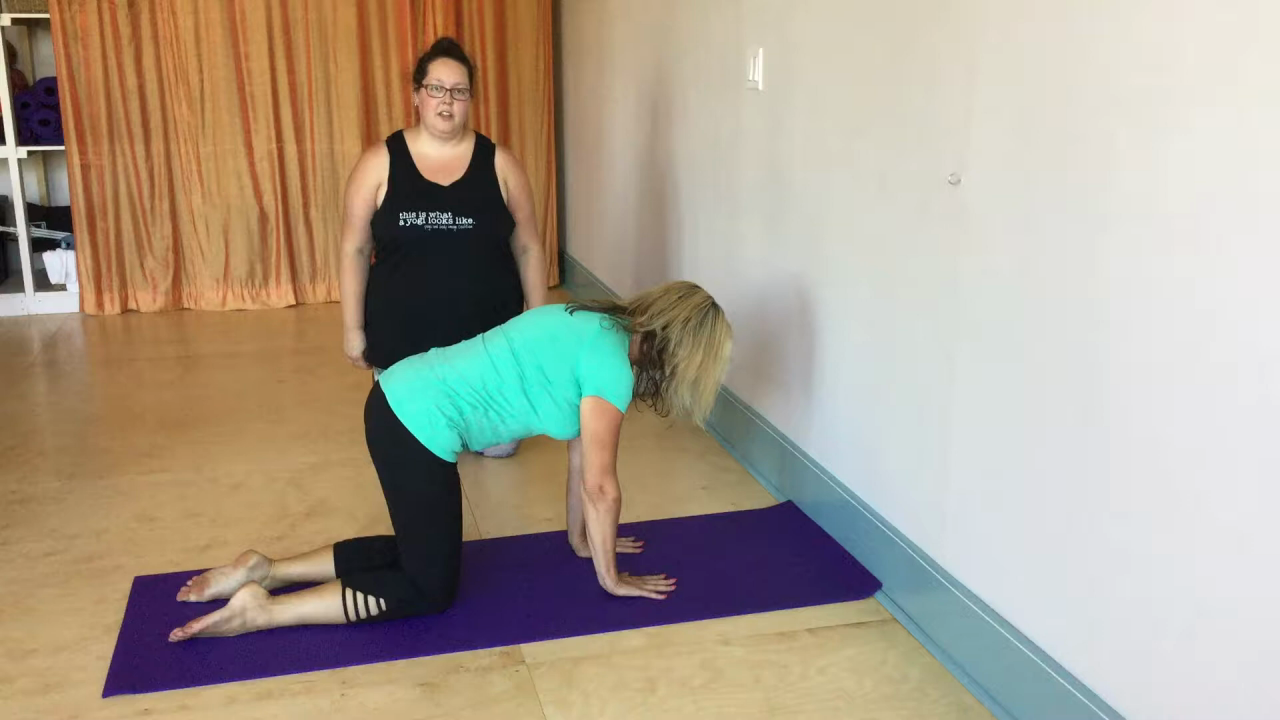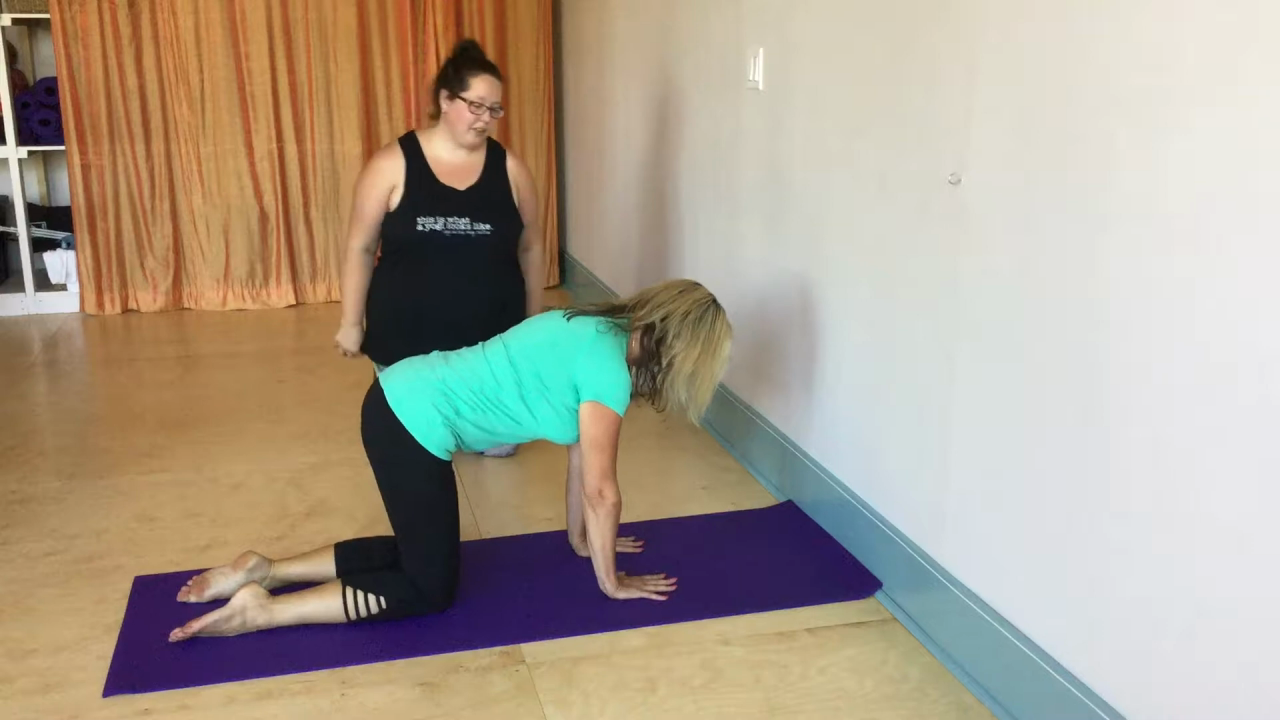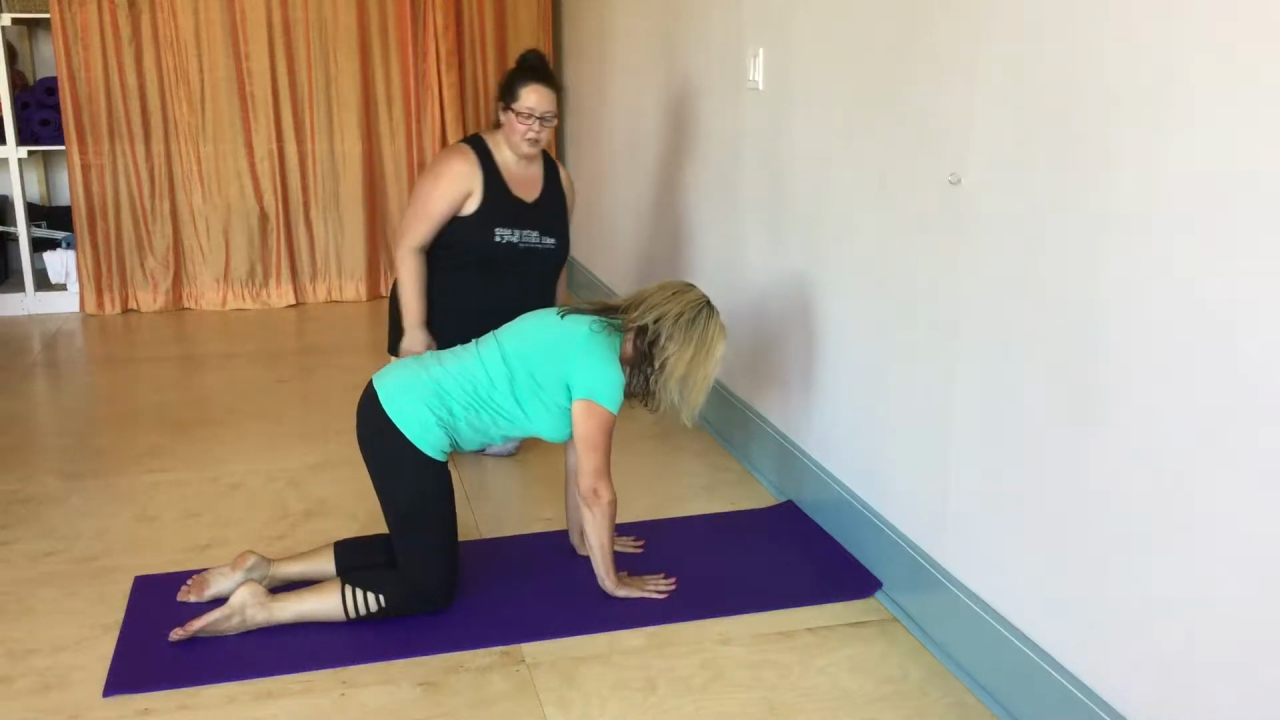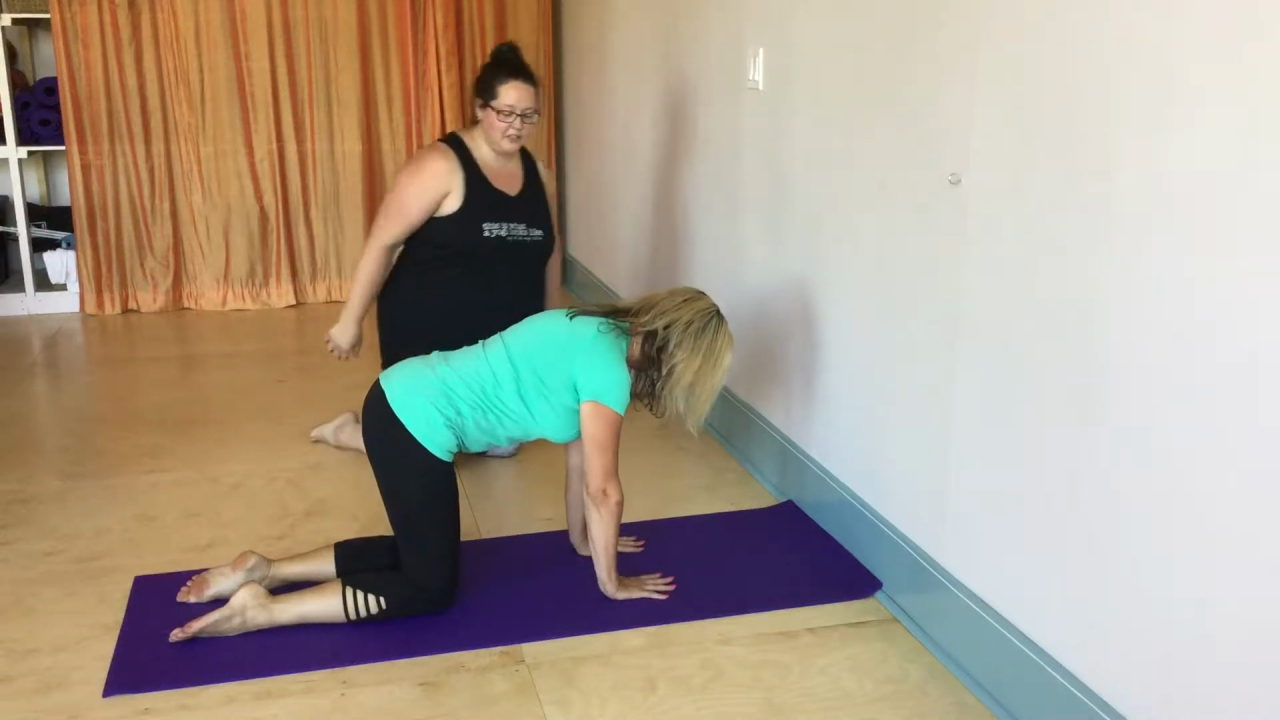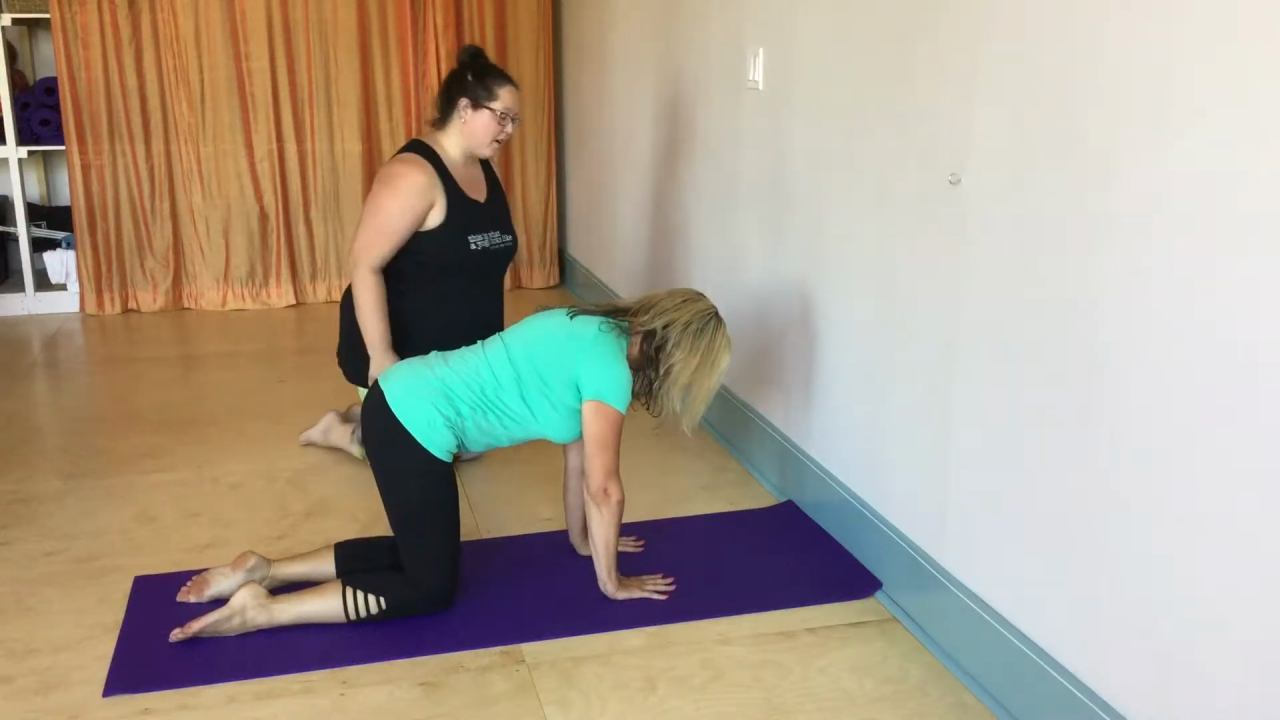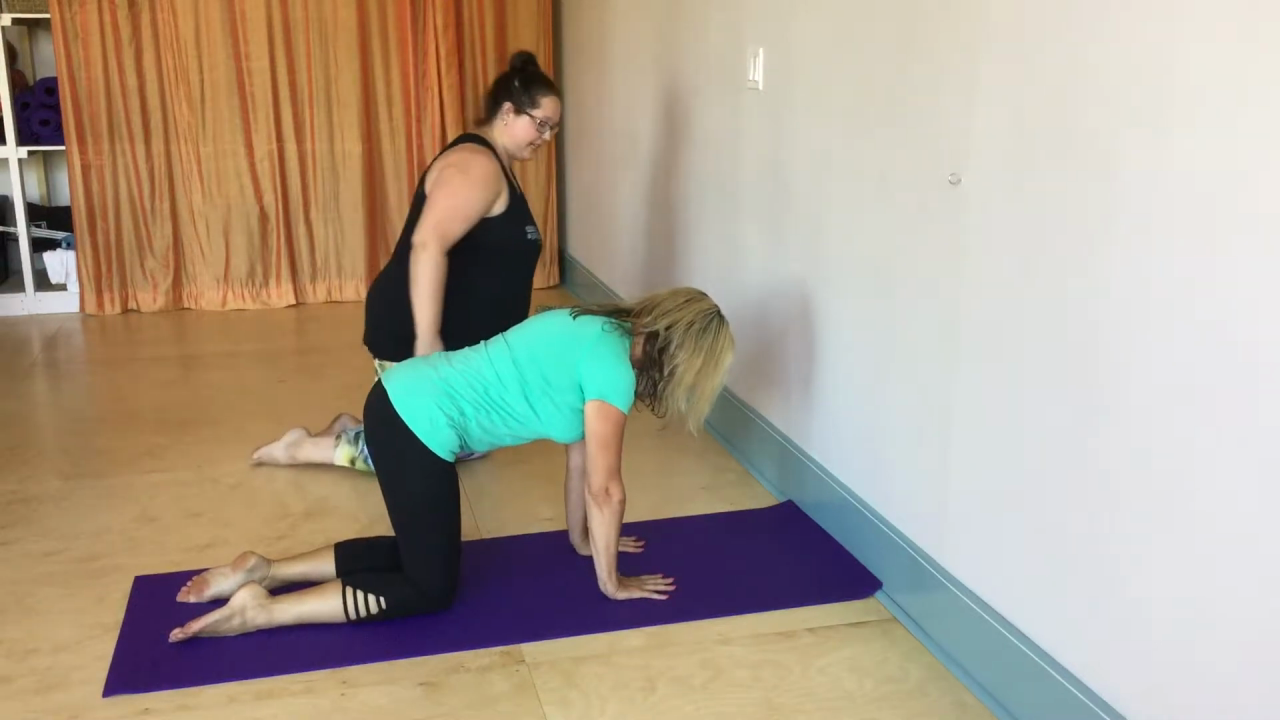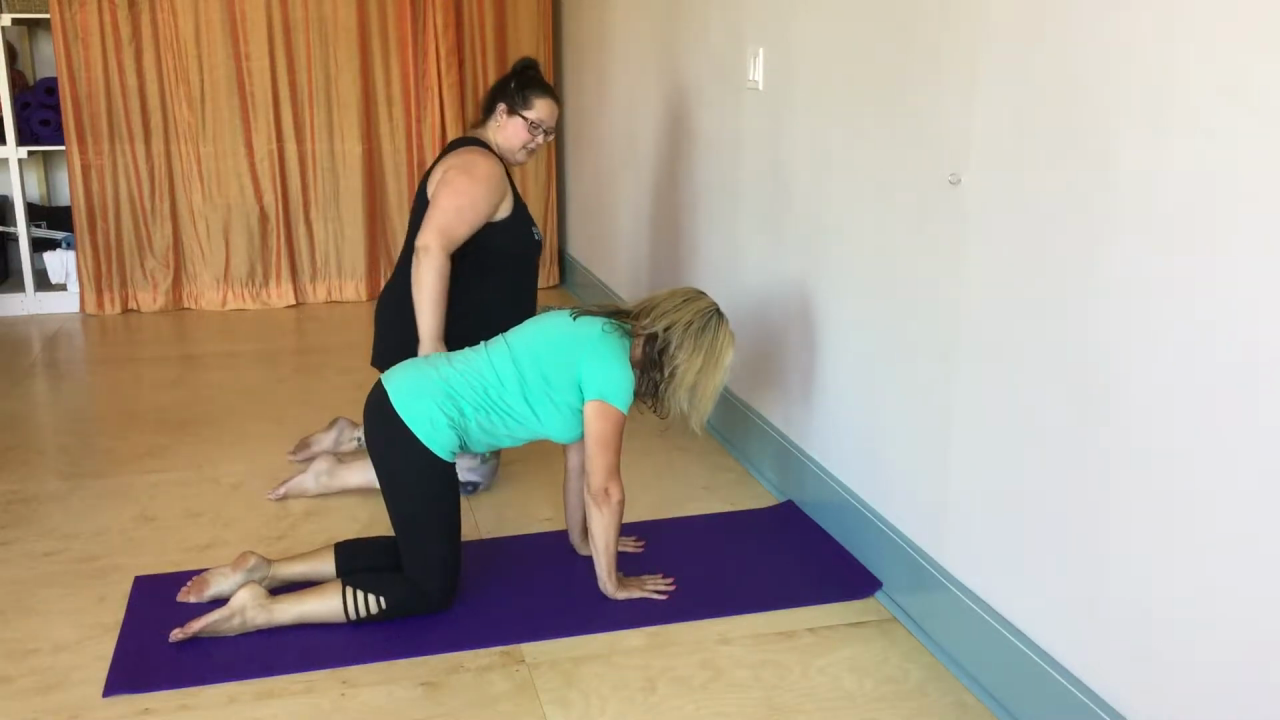
dt=0.5s
person 1, frame 1
left shoulder: (597, 331)
right shoulder: (612, 363)
left elbow: (580, 453)
right elbow: (600, 484)
left wrist: (580, 538)
right wrist: (611, 577)
left hip: (402, 401)
right hip: (419, 423)
left knee: (421, 550)
right knee: (431, 589)
left ankle: (263, 570)
right ankle: (259, 610)
person 1, frame 2
left shoulder: (599, 334)
right shoulder: (610, 367)
left elbow: (579, 456)
right elbow: (600, 490)
left wrist: (581, 538)
right wrist: (609, 581)
left hip: (399, 401)
right hip: (413, 425)
left knee: (421, 552)
right knee: (431, 590)
left ankle: (262, 571)
right ankle: (259, 611)
person 1, frame 3
left shoulder: (594, 331)
right shoulder: (602, 365)
left elbow: (576, 454)
right elbow: (595, 487)
left wrist: (583, 538)
right wrist: (611, 579)
left hip: (394, 402)
right hip: (409, 424)
left knee: (417, 549)
right knee: (431, 587)
left ankle: (262, 571)
right ankle: (260, 609)
person 1, frame 4
left shoulder: (600, 333)
right shoulder: (608, 366)
left elbow: (579, 455)
right elbow: (602, 488)
left wrist: (582, 538)
right wrist: (611, 580)
left hip: (400, 401)
right hip: (415, 423)
left knee: (420, 552)
right knee: (432, 588)
left ankle: (263, 570)
right ankle: (259, 608)
person 1, frame 5
left shoulder: (598, 334)
right shoulder: (610, 366)
left elbow: (577, 453)
right elbow: (603, 487)
left wrist: (581, 538)
right wrist: (611, 580)
left hip: (402, 401)
right hip: (415, 423)
left knee: (420, 552)
right knee: (432, 588)
left ankle: (261, 570)
right ankle: (260, 610)
person 1, frame 6
left shoulder: (600, 332)
right shoulder: (613, 366)
left elbow: (579, 454)
right elbow: (605, 487)
left wrist: (582, 538)
right wrist: (612, 581)
left hip: (403, 399)
right hip: (418, 422)
left knee: (421, 552)
right knee: (432, 588)
left ankle: (263, 570)
right ankle: (260, 608)
person 1, frame 7
left shoulder: (599, 335)
right shoulder: (613, 367)
left elbow: (579, 454)
right elbow: (604, 487)
left wrist: (581, 538)
right wrist: (611, 581)
left hip: (403, 400)
right hip: (417, 423)
left knee: (420, 552)
right knee: (431, 588)
left ankle: (262, 570)
right ankle: (259, 610)
person 2, frame 1
left shoulder: (499, 163)
right shoulder: (380, 163)
left elbow: (528, 249)
right elbow: (354, 251)
right wrist: (352, 329)
left hip: (488, 337)
right hip: (403, 339)
left knee: (499, 445)
person 2, frame 2
left shoulder: (509, 167)
right shoulder: (393, 164)
left elbow: (530, 247)
right elbow: (360, 247)
left wrist: (534, 317)
right wrist: (350, 322)
left hip: (491, 337)
right hip: (407, 339)
left knee: (498, 444)
person 2, frame 3
left shoulder: (558, 179)
right shoulder: (462, 167)
left elbow: (554, 260)
right elbow: (409, 245)
right wrist: (414, 328)
right hip: (444, 333)
left knee: (502, 443)
person 2, frame 4
left shoulder: (536, 172)
right shoulder: (441, 166)
left elbow: (547, 252)
right elbow: (381, 244)
right wrist: (350, 320)
right hip: (429, 338)
left knee: (502, 444)
right ankle: (349, 430)
person 2, frame 5
left shoulder: (484, 170)
right shoulder: (413, 175)
right elbow: (365, 266)
left wrist: (490, 342)
right wrist: (381, 355)
left hip: (462, 353)
right hip: (406, 353)
left ankle: (366, 419)
right ankle: (342, 427)
person 2, frame 6
left shoulder: (498, 165)
right shoulder: (475, 165)
right elbow: (427, 245)
right wrist: (428, 340)
left hip: (467, 342)
right hip: (432, 339)
left ankle: (356, 430)
person 2, frame 7
left shoulder: (478, 161)
right shoulder: (479, 168)
right elbow: (429, 249)
right wrist: (431, 347)
left hip: (461, 342)
right hip: (442, 344)
right knee: (471, 468)
left ankle: (350, 435)
right ankle: (330, 474)
